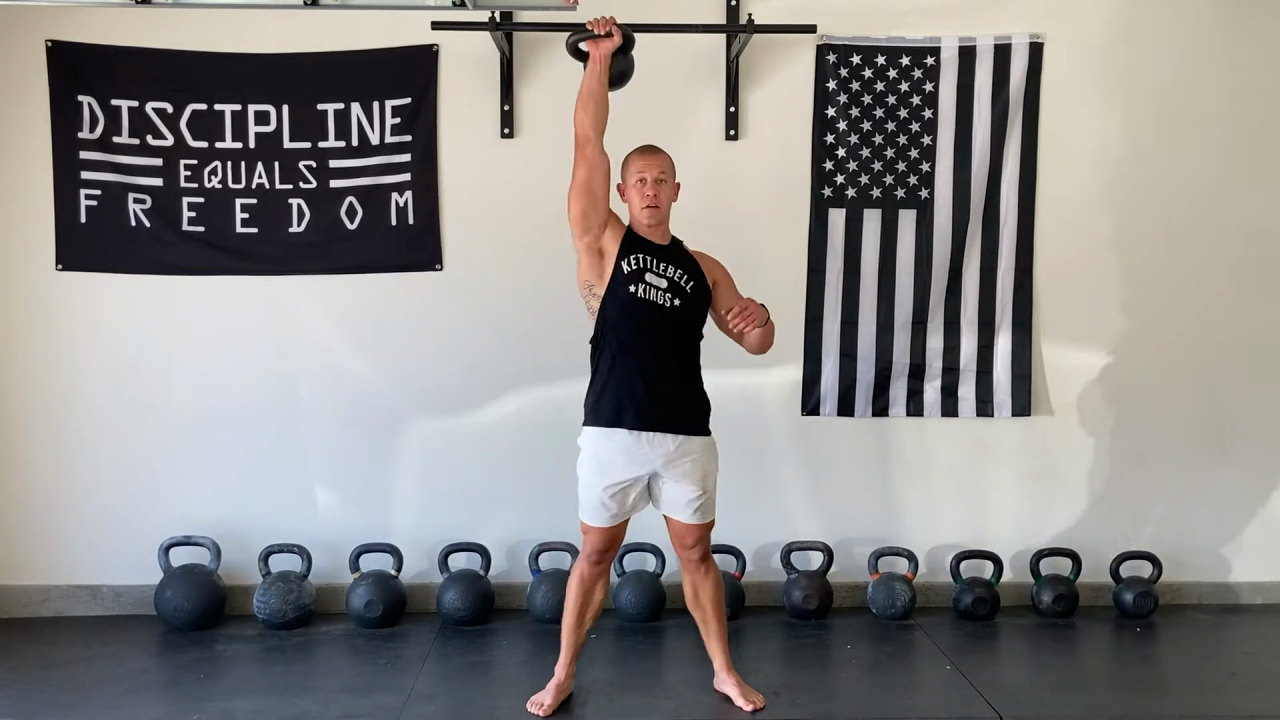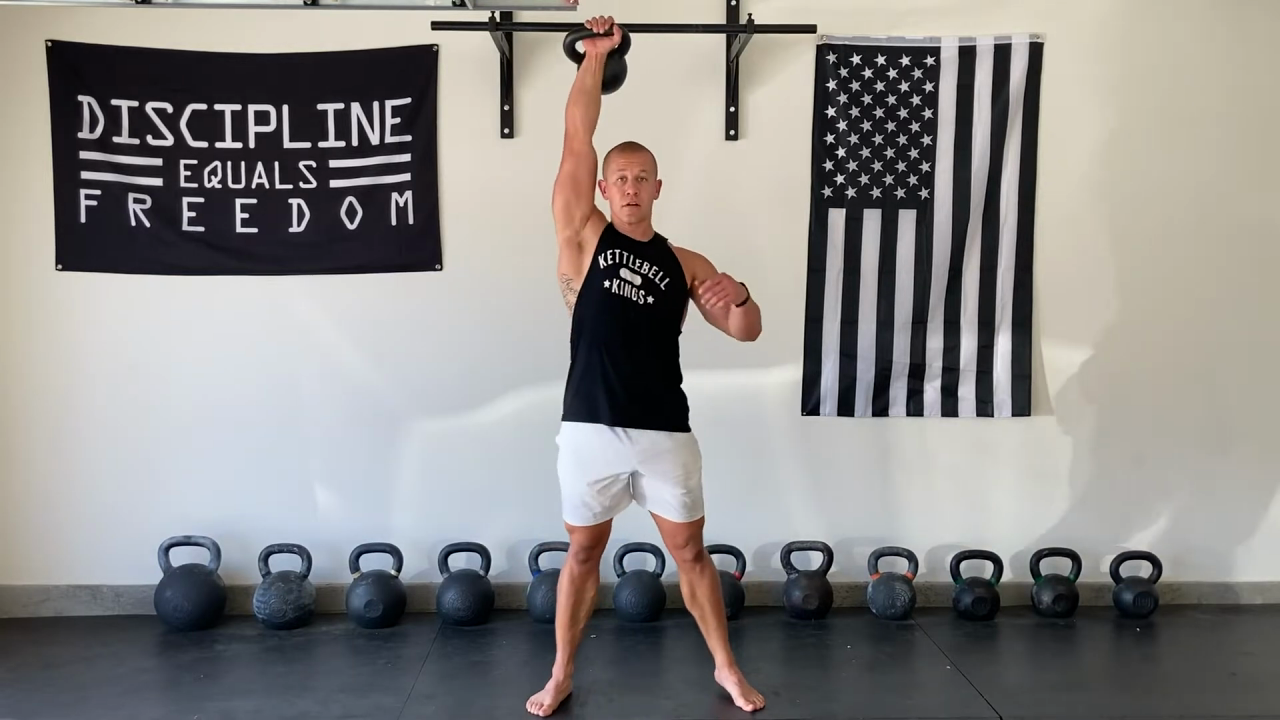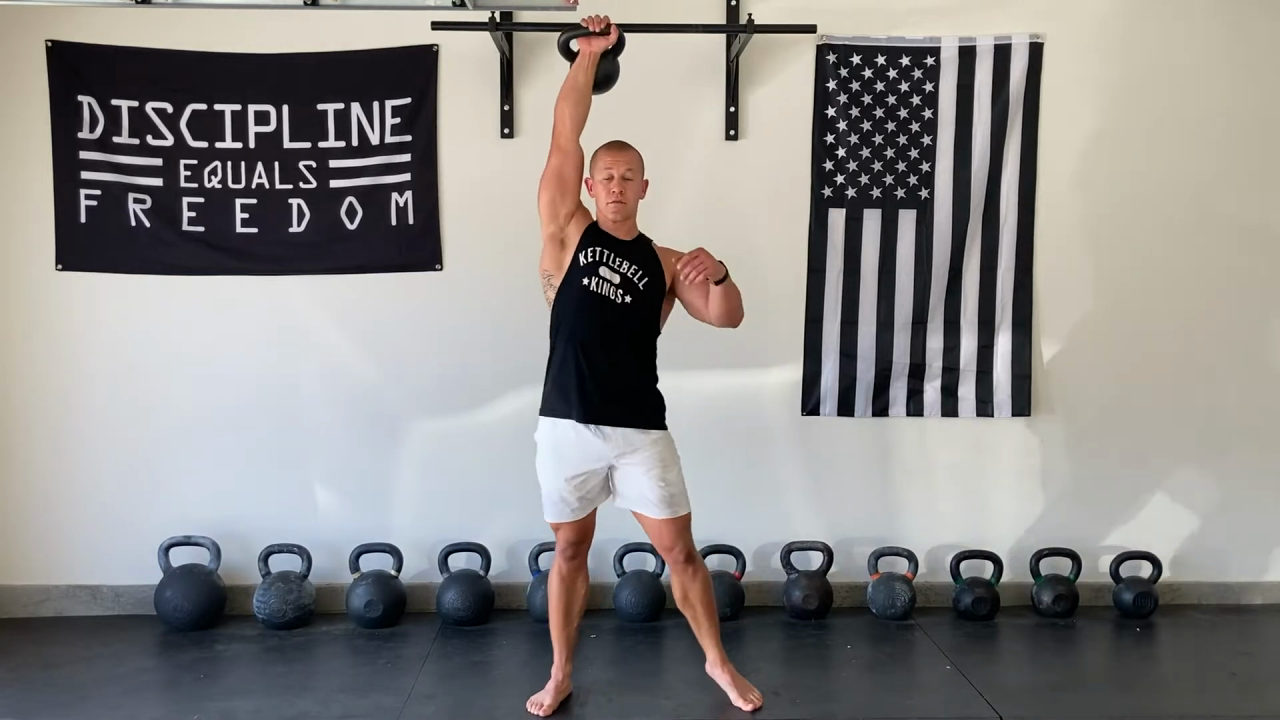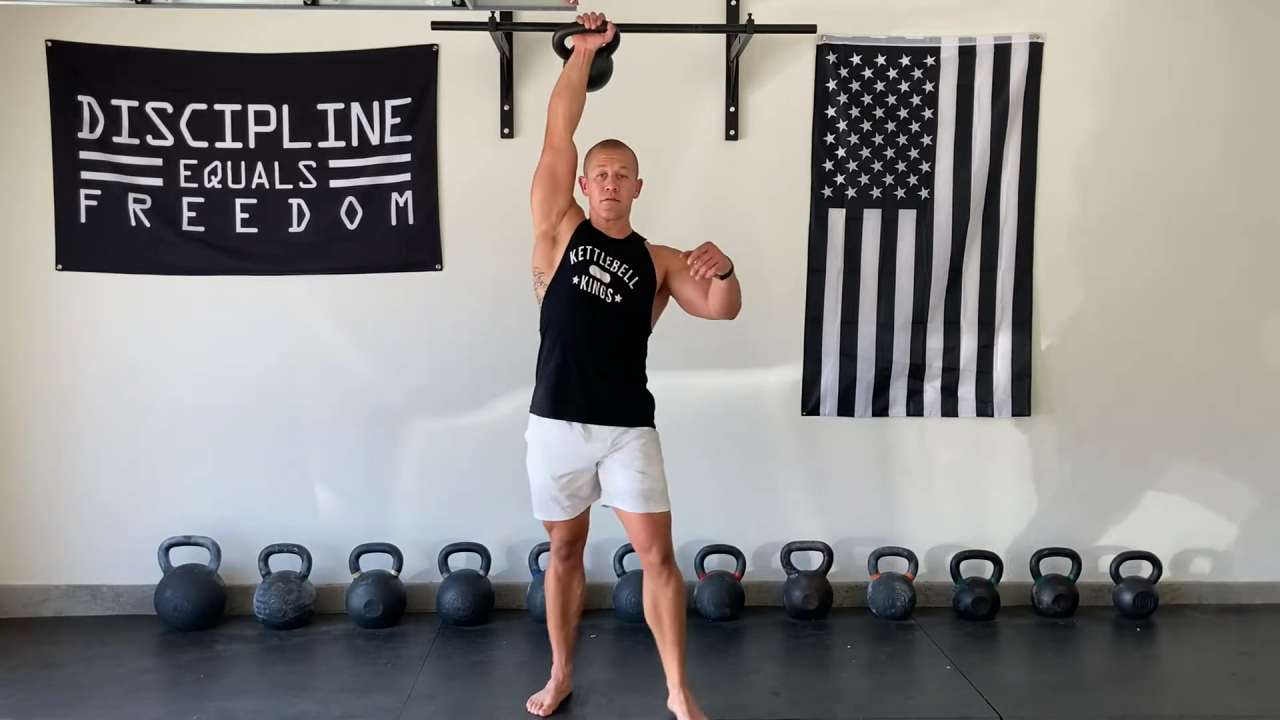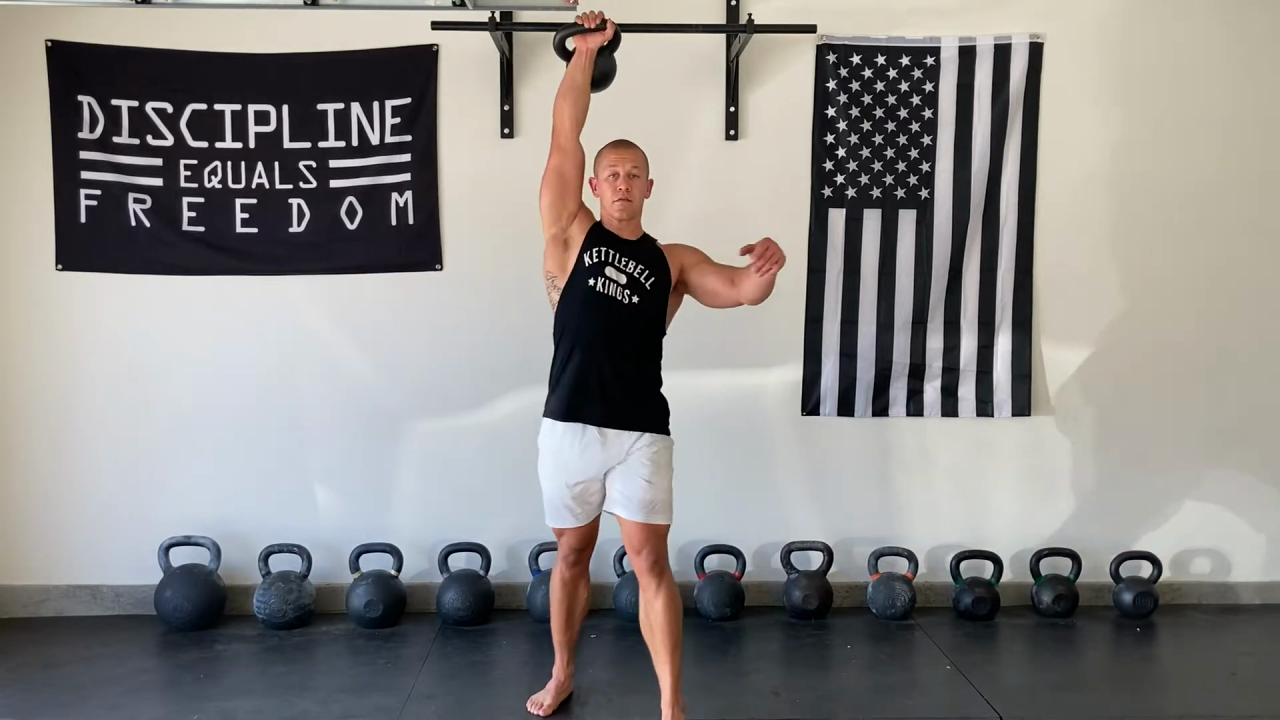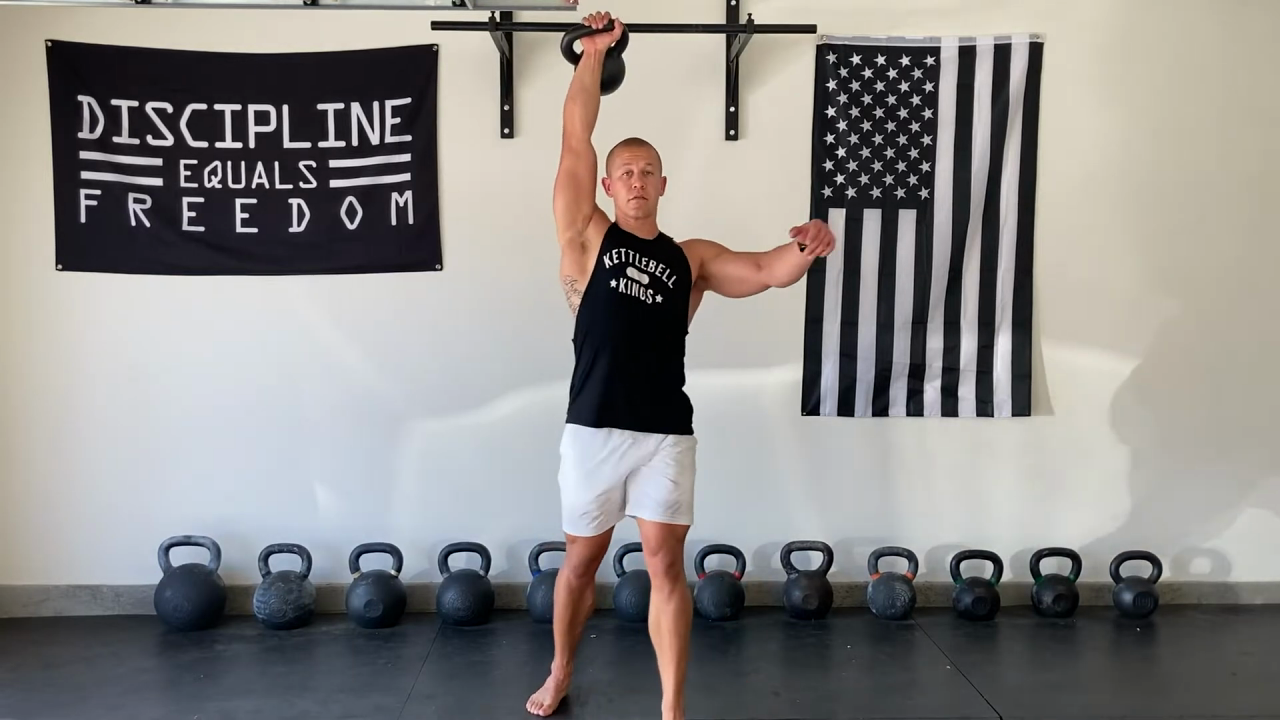
dt=0.2s
person 1, frame 1
left shoulder: (704, 268)
right shoulder: (602, 243)
left elbow: (758, 345)
right elbow: (587, 143)
left wrist: (758, 317)
right wrist: (599, 57)
left hip: (685, 435)
right hip: (612, 431)
left knee: (695, 555)
right knee: (595, 555)
person 1, frame 2
left shoulder: (686, 264)
right shoulder: (583, 238)
left elbow: (746, 330)
right elbow: (576, 138)
left wrist: (740, 296)
right wrist: (596, 55)
left hip: (665, 433)
right hip: (590, 429)
left knee: (690, 553)
right knee: (583, 553)
person 1, frame 3
left shoulder: (666, 262)
right shoulder: (566, 233)
left elbow: (727, 316)
right elbow: (564, 138)
left wrist: (719, 274)
right wrist: (589, 54)
left hip: (640, 431)
right hip: (568, 426)
left knee: (679, 553)
right knee: (570, 551)
person 1, frame 4
left shoulder: (659, 261)
right shoulder: (558, 232)
left elbow: (721, 306)
right elbow: (557, 137)
left wrist: (724, 272)
right wrist: (584, 51)
left hip: (628, 428)
right hip: (557, 422)
left knee: (656, 556)
right knee: (564, 551)
person 1, frame 5
left shoulder: (673, 261)
right shoulder: (570, 235)
left elbow: (741, 289)
right elbow: (563, 136)
left wrist: (767, 265)
right wrist: (587, 51)
left hip: (642, 432)
right hip: (570, 426)
left knee: (650, 564)
right knee: (571, 555)
person 1, frame 6
left shoulder: (692, 258)
right shoulder: (586, 237)
left elbow: (767, 272)
right elbow: (575, 142)
left wrist: (805, 246)
right wrist: (595, 53)
left hip: (665, 433)
right hip: (593, 428)
left knee: (665, 567)
right knee: (579, 562)
